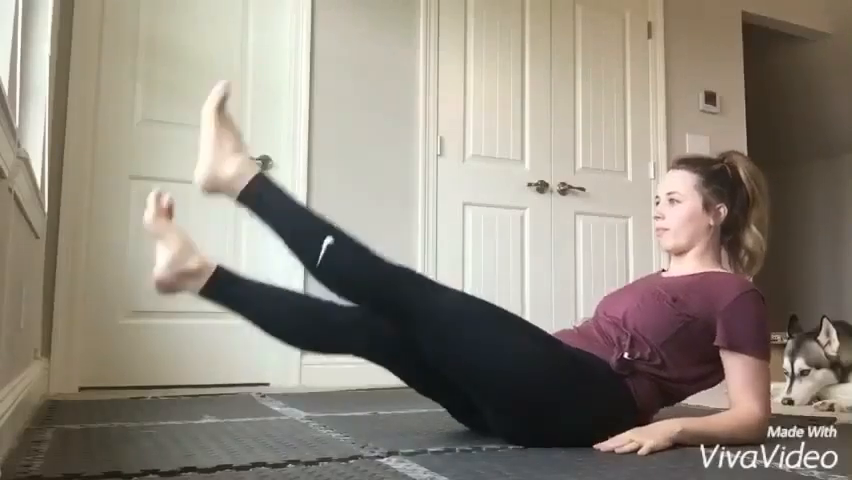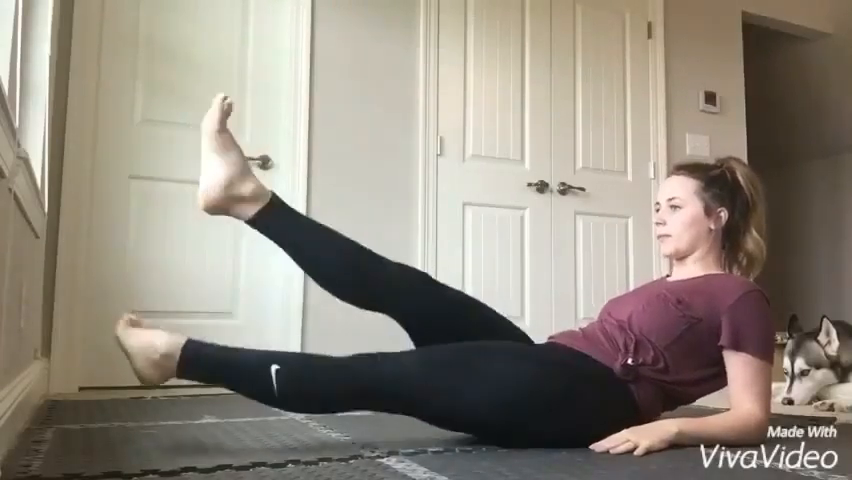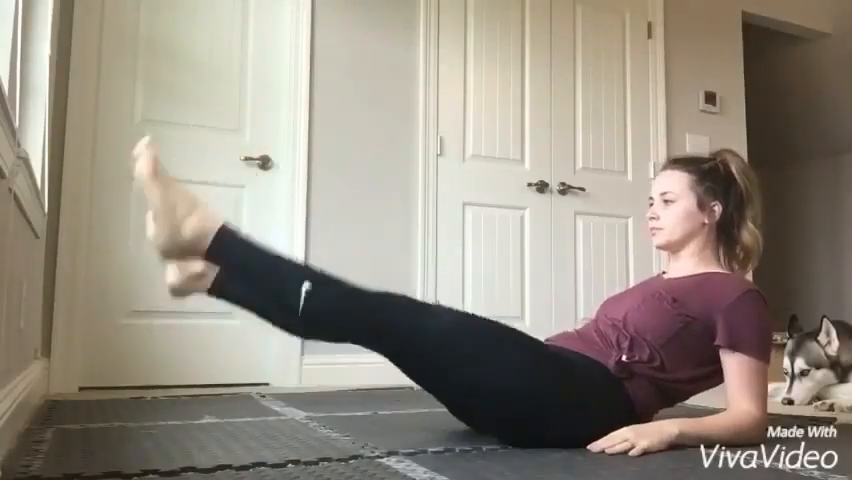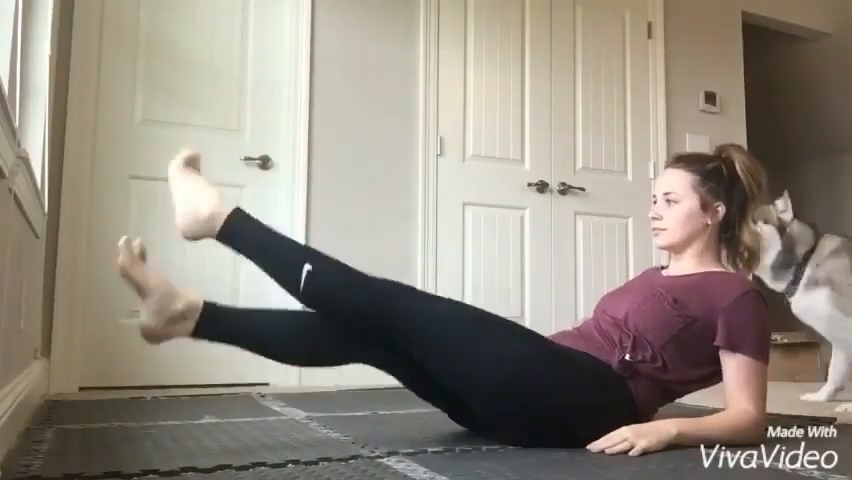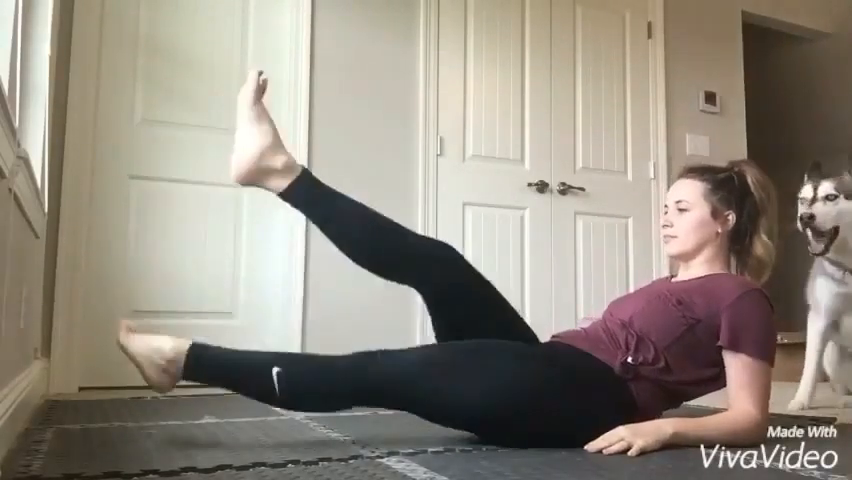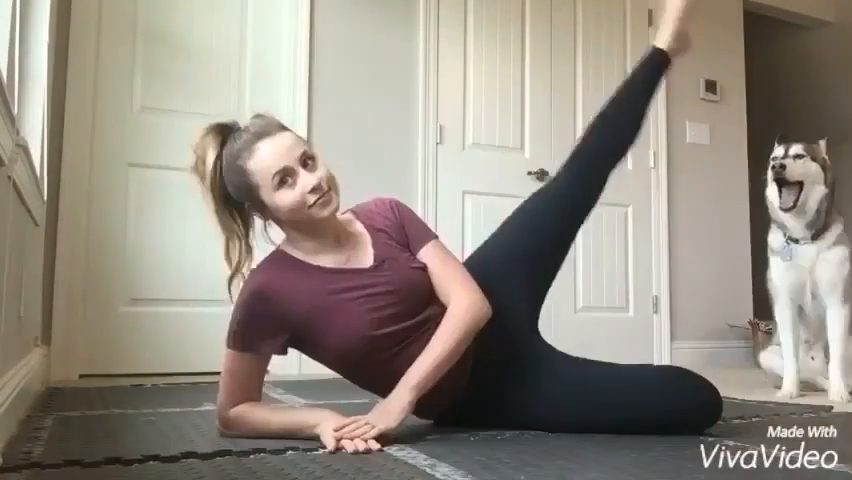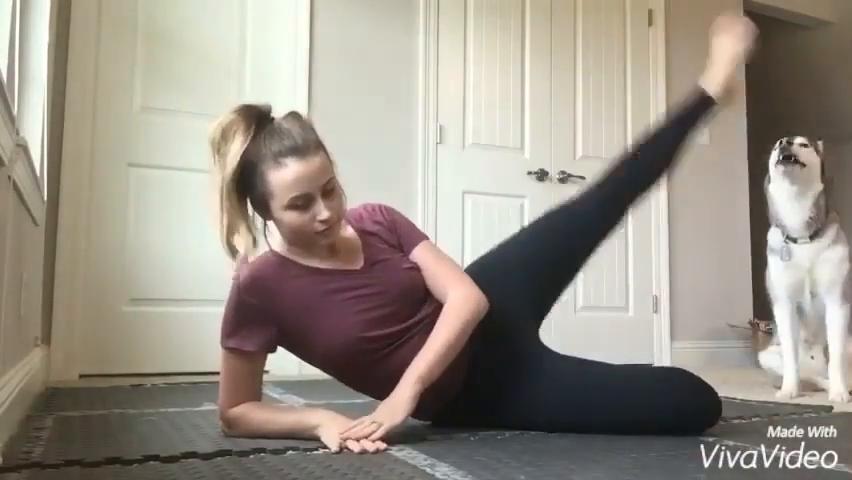
dt=0.7s
person 1, frame 1
left shoulder: (732, 294)
right shoulder: (663, 283)
left elbow: (750, 414)
left wrist: (674, 424)
left hip: (582, 400)
right hip: (549, 389)
left knee: (405, 304)
right knee: (378, 313)
right ankle: (201, 273)
person 1, frame 2
left shoulder: (739, 299)
right shoulder: (669, 287)
left elbow: (751, 417)
left wrist: (668, 424)
left hip: (578, 404)
right hip: (550, 389)
left knee: (371, 376)
right knee: (408, 292)
left ankle: (182, 356)
person 1, frame 3
left shoulder: (733, 296)
right shoulder: (663, 283)
left elbow: (749, 417)
left wrist: (669, 427)
left hip: (585, 404)
right hip: (545, 398)
left knee: (398, 324)
right knee: (378, 316)
left ankle: (207, 235)
right ankle: (209, 271)
person 1, frame 4
left shoulder: (735, 298)
right shoulder: (658, 280)
left elbow: (748, 418)
left wrist: (666, 428)
left hip: (587, 405)
right hip: (542, 392)
left knee: (392, 307)
right knee: (365, 327)
right ankle: (191, 313)
person 1, frame 5
left shoulder: (740, 301)
right shoulder: (674, 284)
left elbow: (750, 419)
left wrist: (666, 424)
left hip: (586, 401)
right hip: (549, 380)
left knee: (380, 373)
right knee: (432, 262)
left ankle: (185, 357)
right ankle: (279, 168)
person 1, frame 6
left shoulder: (387, 218)
right shoulder: (269, 290)
left elbow: (470, 305)
right elbow: (234, 413)
left wrist: (400, 398)
right wrist: (319, 419)
left hip: (496, 317)
right hip: (478, 394)
left knee: (587, 193)
left ankle: (663, 51)
person 1, frame 7
left shoulder: (379, 222)
right shoulder: (259, 288)
left elbow: (467, 300)
right elbow: (236, 412)
left wrist: (403, 395)
right wrist: (320, 418)
left hip: (489, 318)
right hip: (479, 389)
left knee: (604, 199)
right knee: (693, 399)
left ankle: (710, 91)
